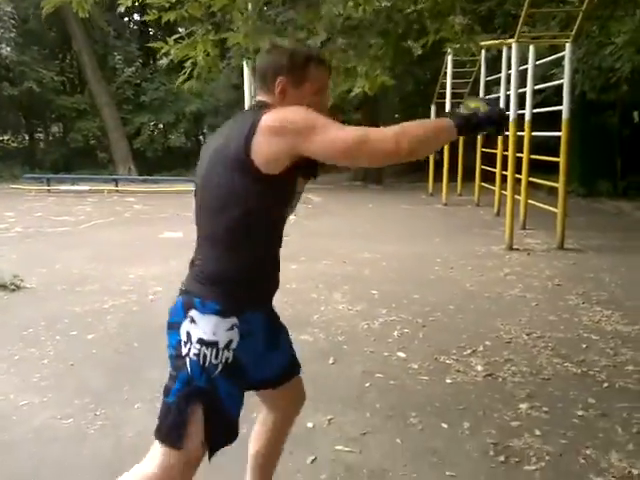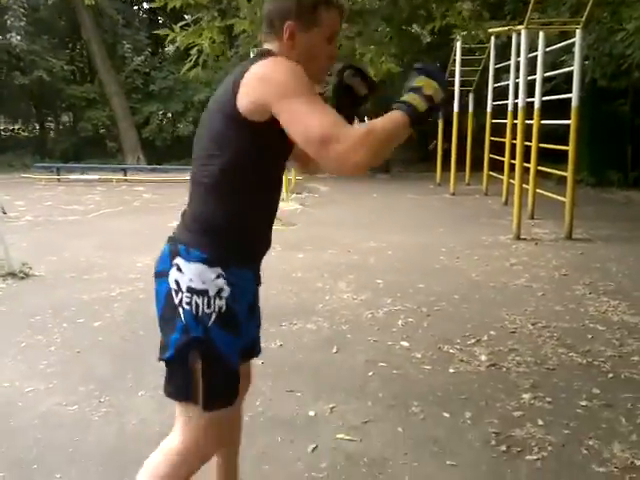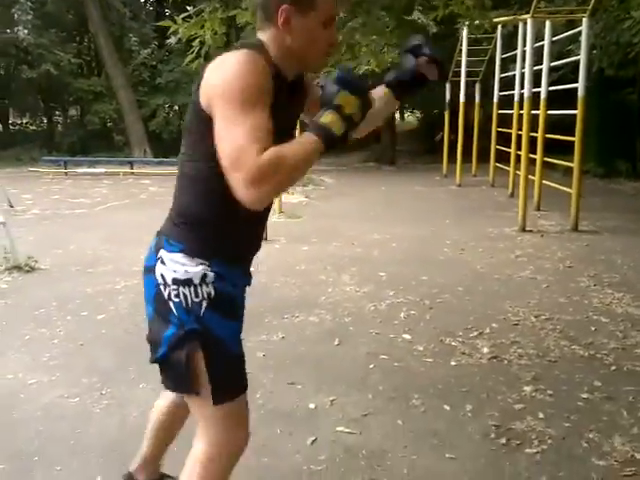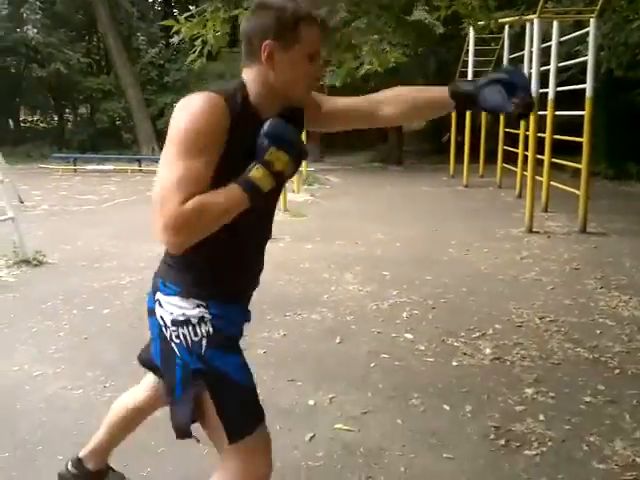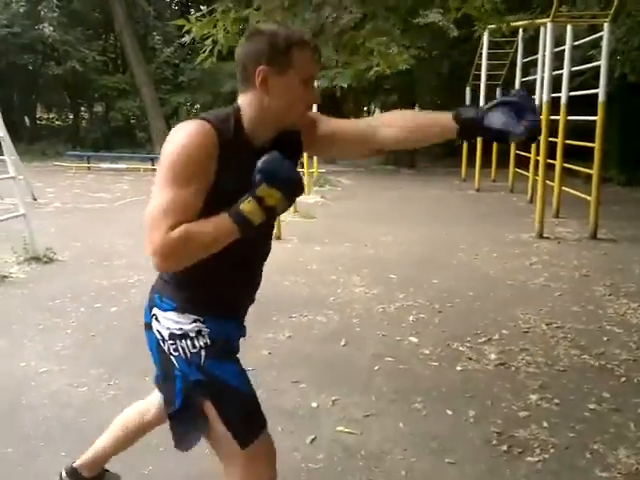
dt=0.1s
person 1, frame 1
left shoulder: (233, 135)
right shoulder: (283, 126)
right elbow: (388, 146)
left wrist: (298, 168)
right wrist: (467, 122)
left hip: (248, 311)
right hip: (216, 319)
left knee: (287, 399)
person 1, frame 2
left shoulder: (263, 81)
right shoulder: (273, 75)
left elbow: (320, 149)
right elbow: (352, 158)
left wrist: (347, 99)
right wrist: (417, 104)
left hip: (232, 270)
right hip: (202, 274)
left knee: (233, 384)
right knee: (201, 433)
person 1, frame 3
left shoulder: (290, 79)
right shoulder: (239, 70)
left elbow: (353, 126)
right elbow: (255, 186)
left wrist: (399, 83)
right wrist: (329, 125)
left hip: (219, 264)
right hip: (190, 267)
left knee: (200, 385)
right knee: (227, 432)
person 1, frame 4
left shoulder: (293, 108)
right shoulder: (205, 111)
left elbow: (380, 107)
right elbow: (174, 229)
left wrist: (466, 95)
right wrist: (262, 175)
left hip: (221, 303)
right hip: (190, 307)
left knee: (163, 385)
person 1, frame 5
left shoulder: (293, 130)
right shoulder: (196, 138)
left elbow: (381, 131)
right elbow: (164, 251)
left wrist: (470, 121)
right wrist: (255, 206)
left hip: (216, 315)
right hip: (186, 320)
left knee: (168, 402)
